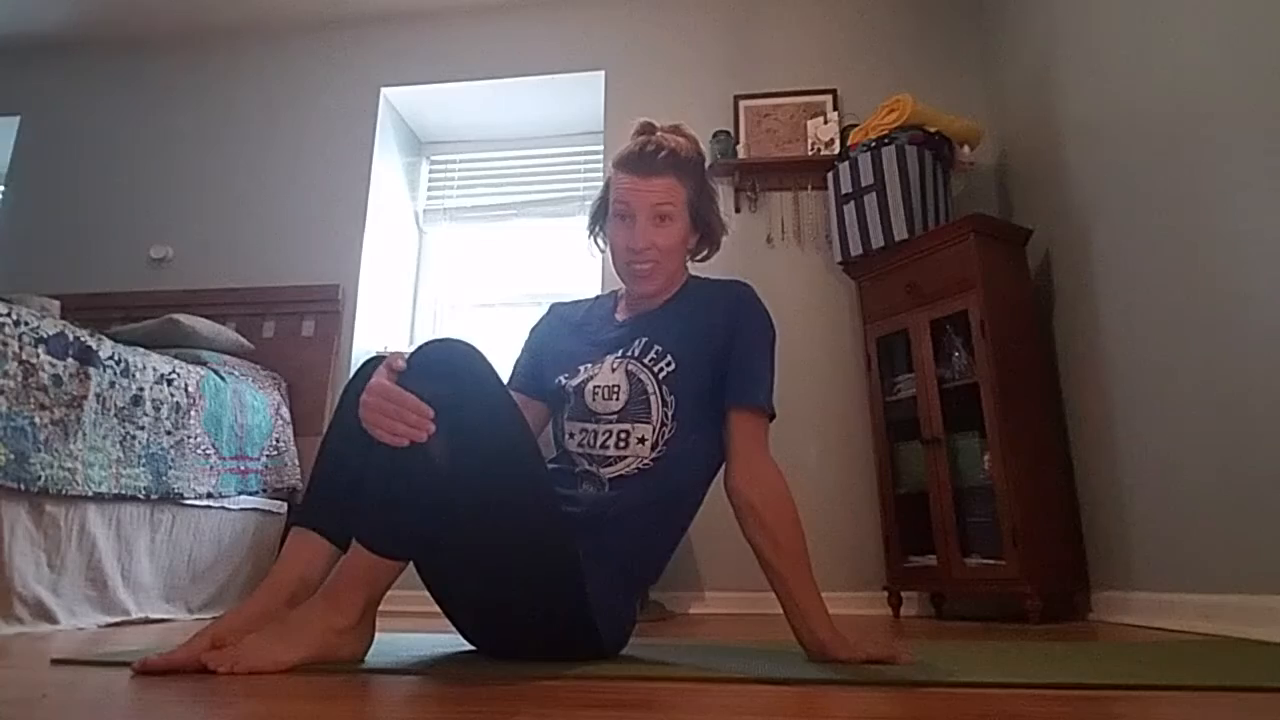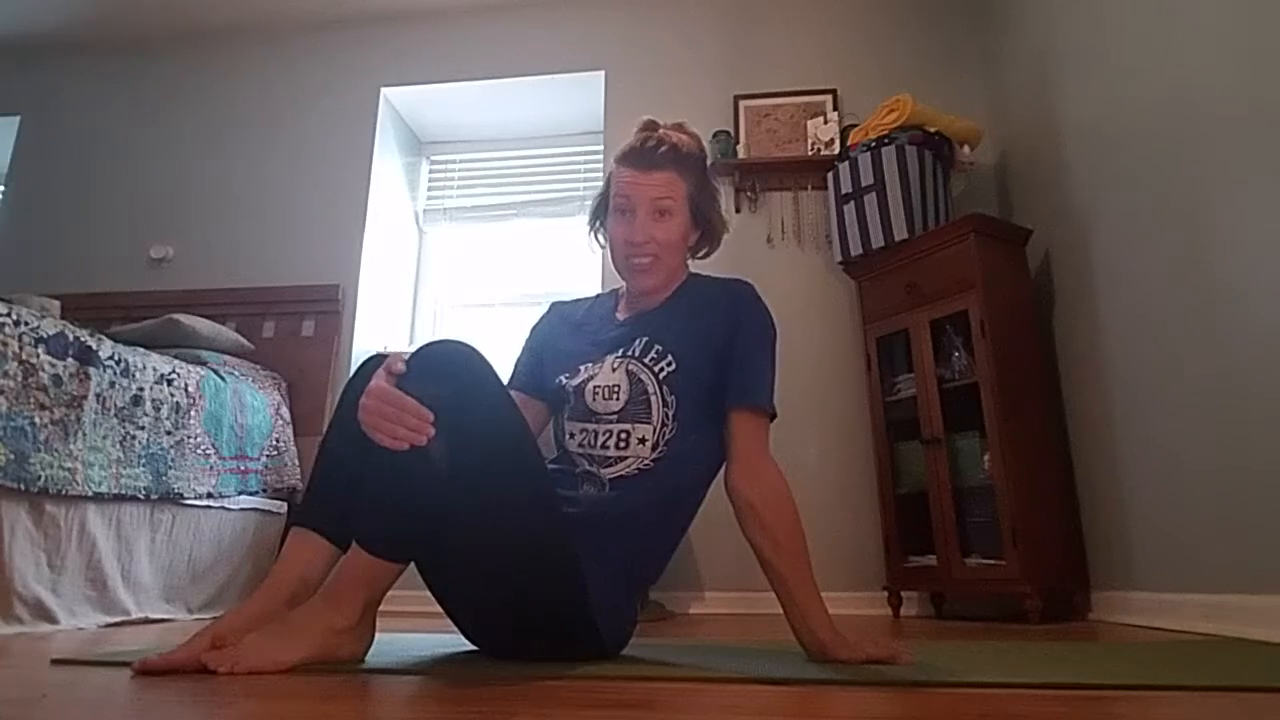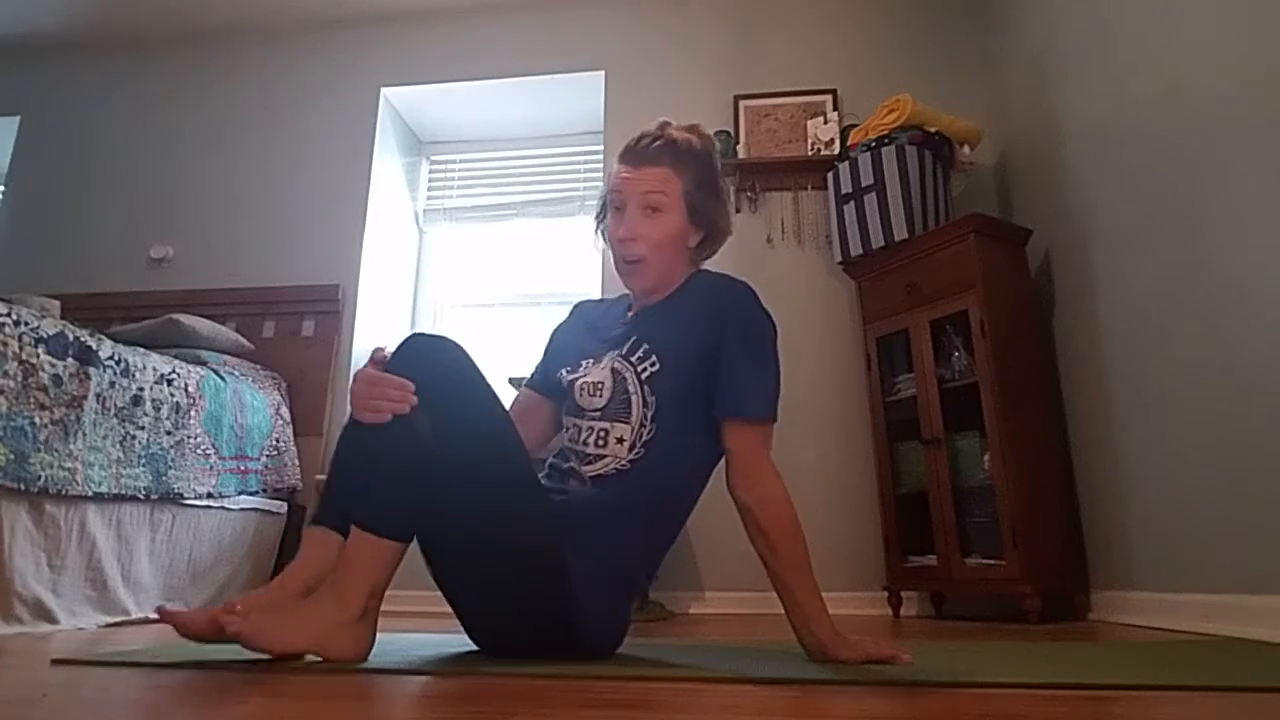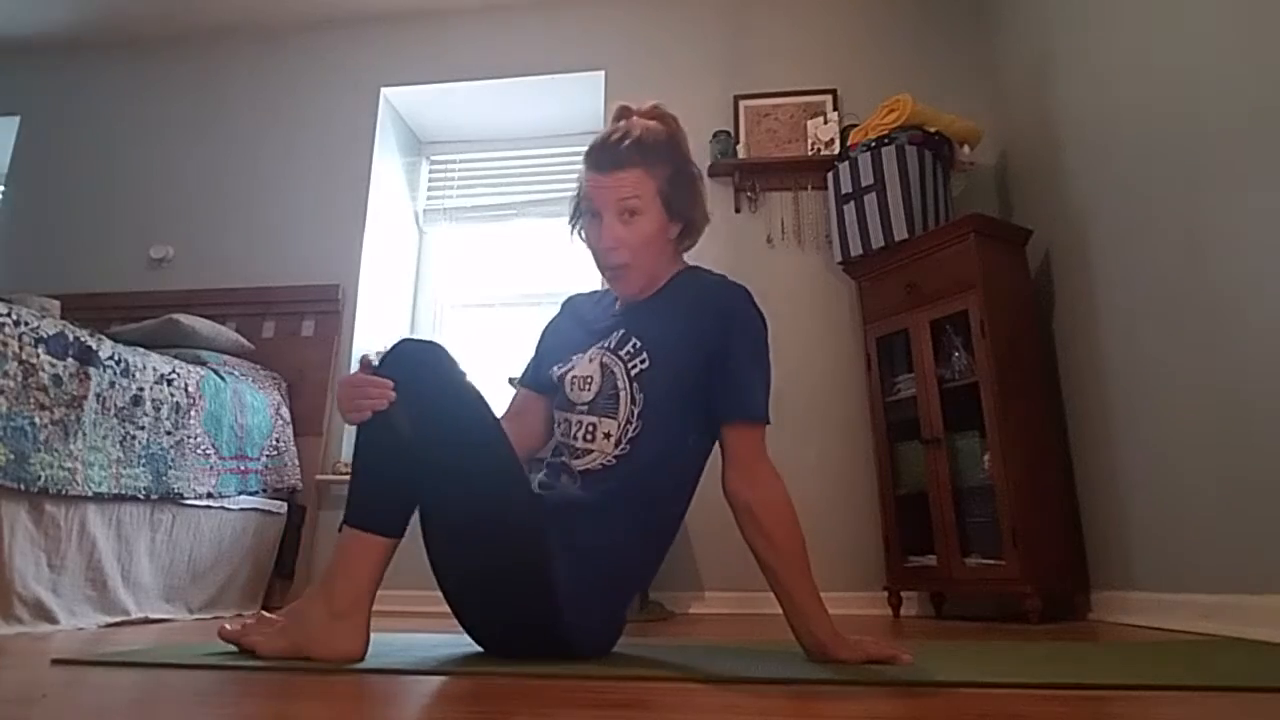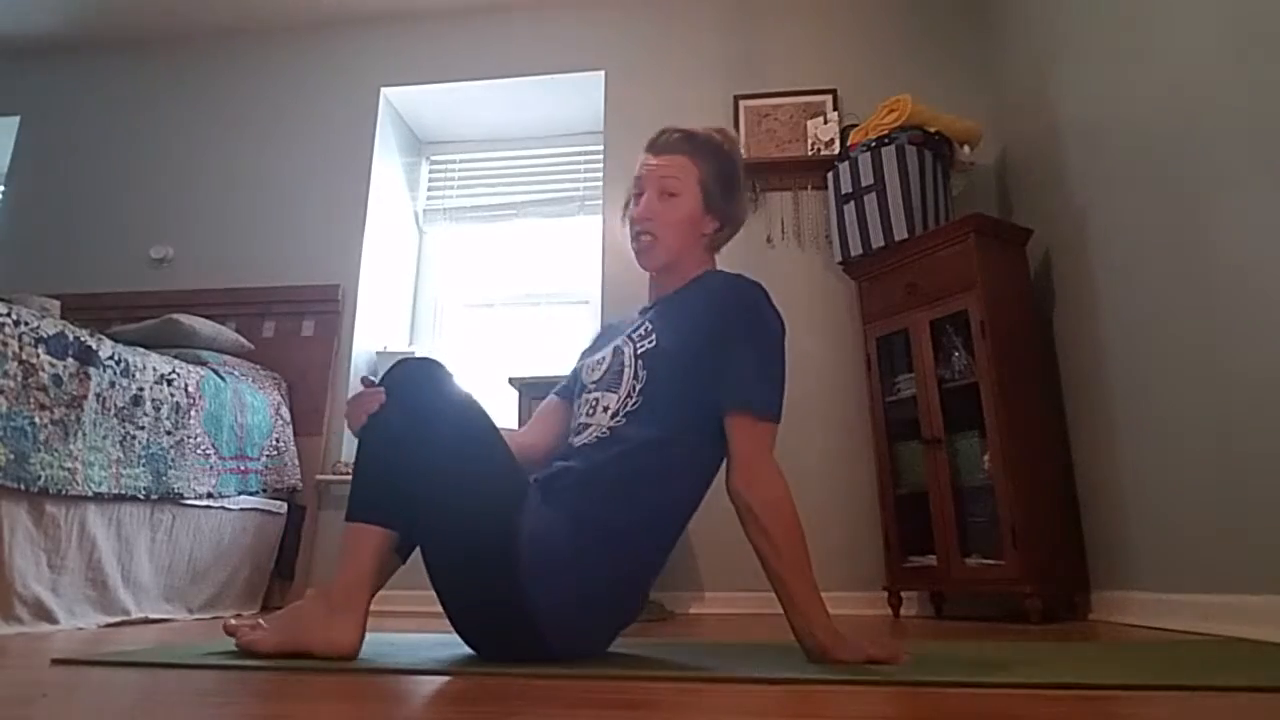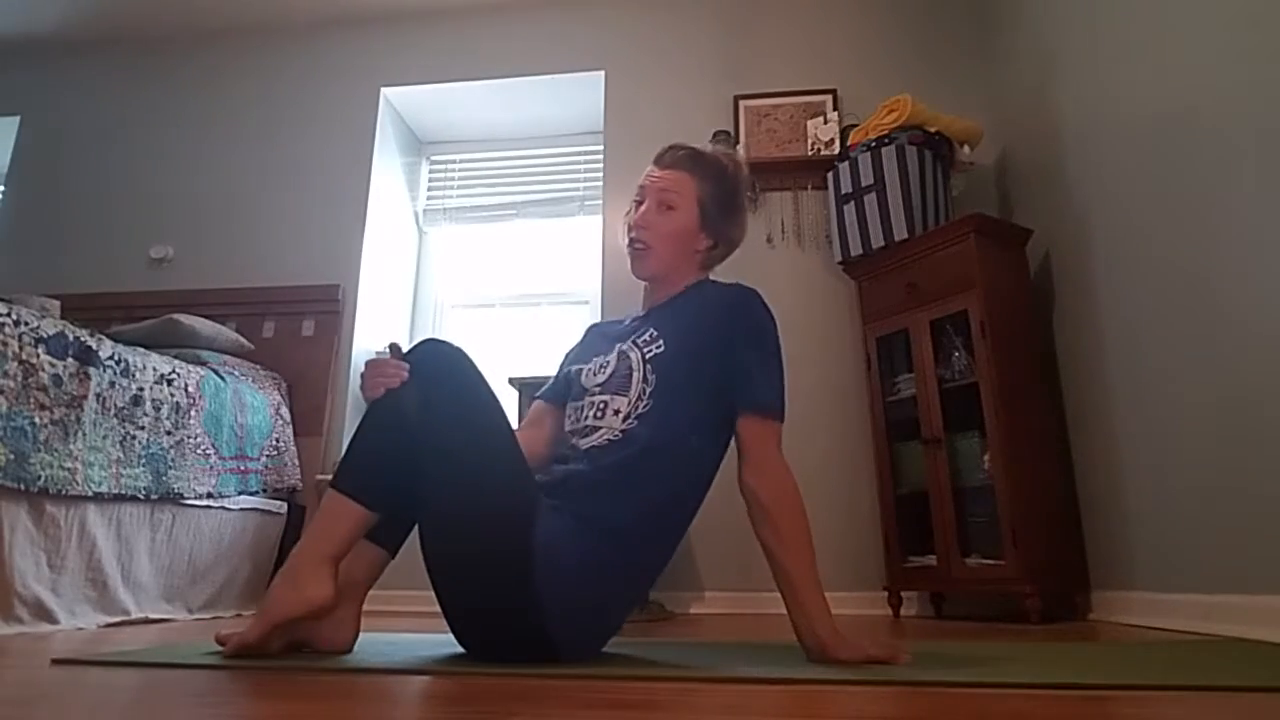
dt=0.4s
person 1, frame 1
left shoulder: (729, 314)
right shoulder: (563, 324)
left elbow: (751, 477)
right elbow: (500, 443)
left wrist: (819, 634)
right wrist: (390, 403)
left hip: (579, 602)
right hip: (508, 589)
left knee: (449, 368)
right knee: (385, 380)
left ankle: (339, 612)
right ankle: (268, 607)
person 1, frame 2
left shoulder: (729, 312)
right shoulder: (565, 322)
left elbow: (752, 476)
right elbow: (498, 442)
left wrist: (821, 635)
right wrist: (394, 402)
left hip: (582, 603)
right hip: (511, 584)
left knee: (448, 368)
right knee: (382, 378)
left ankle: (341, 614)
right ankle: (268, 607)
person 1, frame 3
left shoulder: (727, 310)
right shoulder: (583, 323)
left elbow: (752, 478)
right elbow: (508, 440)
left wrist: (820, 636)
right wrist: (389, 403)
left hip: (573, 601)
right hip: (516, 582)
left knee: (433, 362)
right knee: (401, 381)
left ankle: (344, 608)
right ankle: (296, 589)
person 1, frame 4
left shoulder: (721, 310)
right shoulder: (574, 316)
left elbow: (748, 479)
right elbow: (509, 442)
left wrist: (820, 635)
right wrist: (386, 407)
left hip: (566, 601)
right hip: (520, 584)
left knee: (419, 369)
right knee: (407, 369)
left ankle: (338, 610)
right ankle: (338, 604)
person 1, frame 5
left shoulder: (737, 307)
right shoulder: (617, 332)
left elbow: (752, 476)
right elbow: (533, 444)
right wrist: (397, 426)
left hip: (556, 593)
right hip: (531, 586)
left knee: (418, 383)
right knee: (414, 401)
left ankle: (340, 606)
right ankle: (346, 602)
person 1, frame 6
left shoulder: (733, 315)
right shoulder: (601, 338)
left elbow: (763, 473)
right elbow: (524, 449)
left wrist: (820, 634)
right wrist: (405, 408)
left hip: (557, 595)
right hip: (519, 590)
left knee: (438, 364)
right knee: (424, 397)
left ankle: (308, 570)
right ankle: (334, 601)
